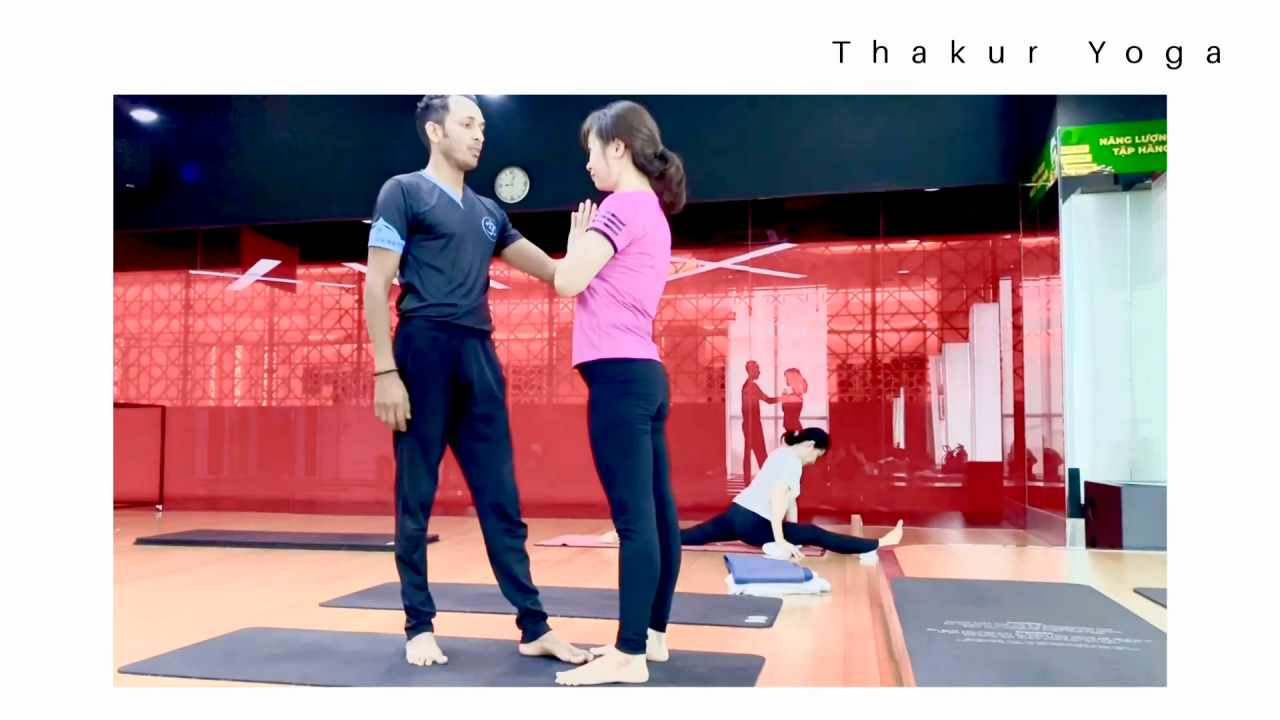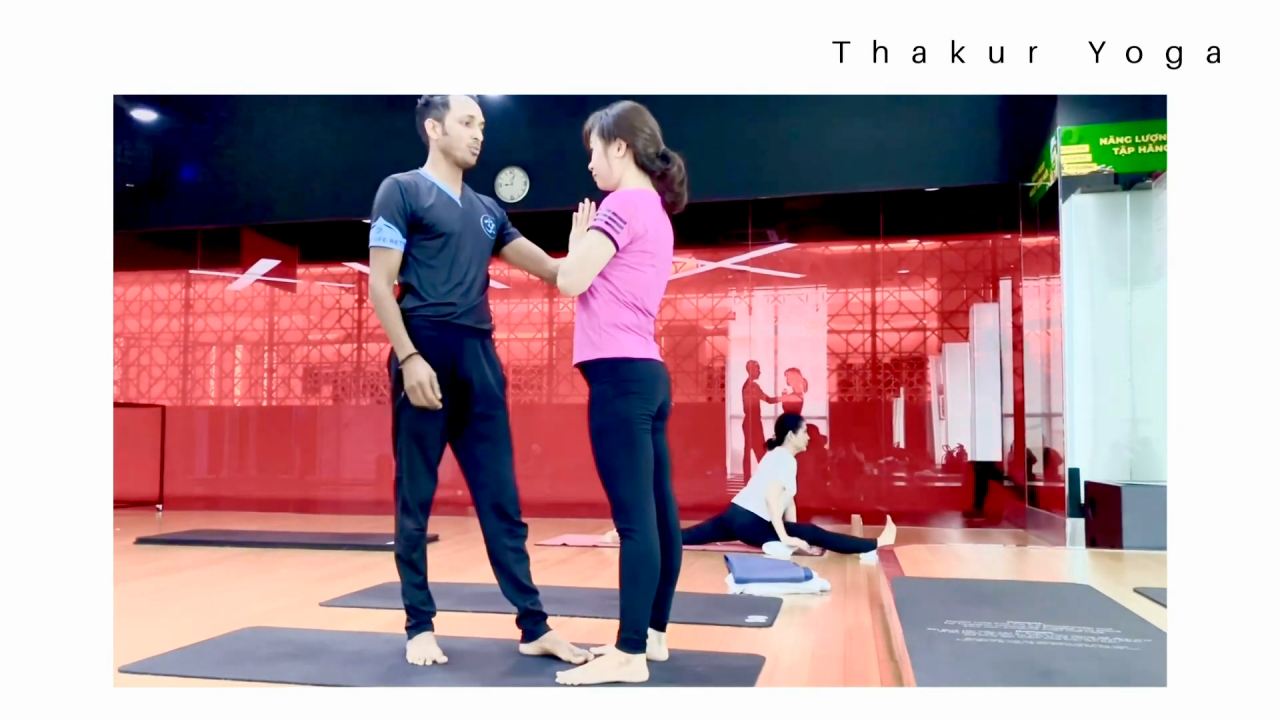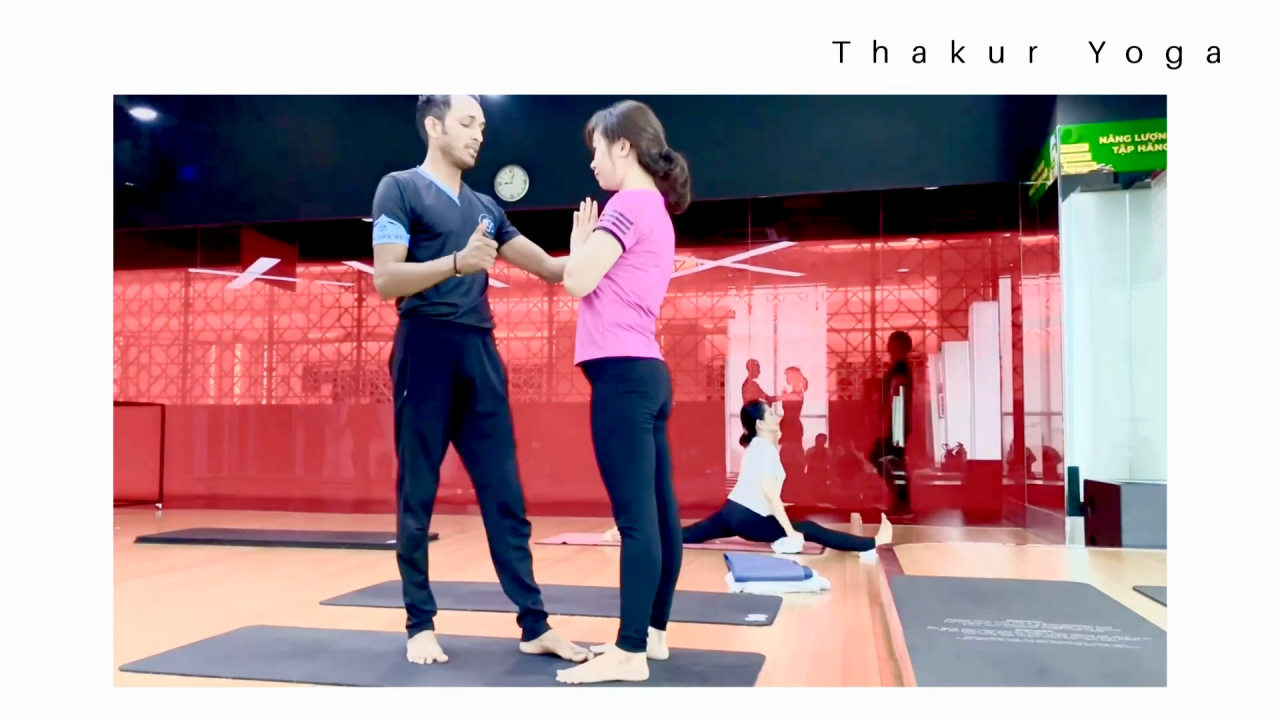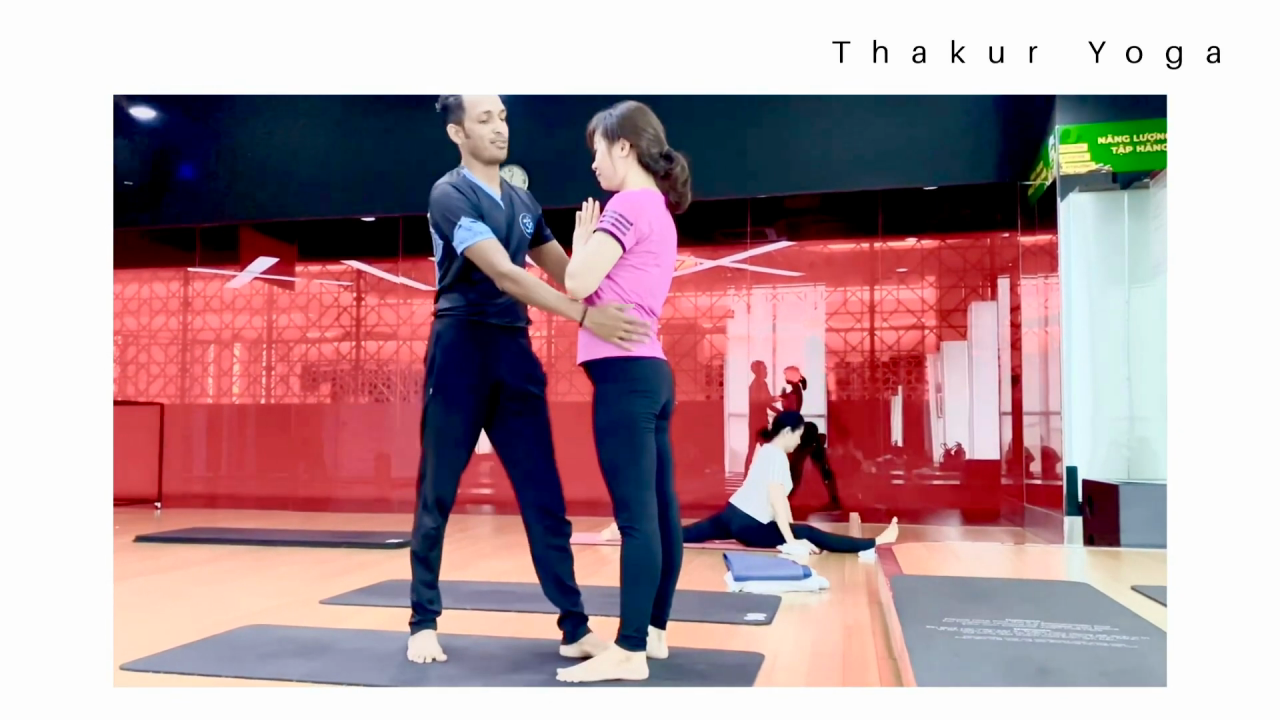
dt=0.7s
person 1, frame 1
left shoulder: (623, 206)
right shoulder: (652, 212)
left elbow: (568, 282)
left wrist: (577, 239)
right wrist: (583, 243)
left hip: (618, 375)
right hip: (643, 374)
left knee: (634, 518)
right knee: (656, 512)
left ankle: (629, 654)
right ankle: (651, 634)
person 1, frame 2
left shoulder: (623, 204)
right shoulder: (655, 211)
left elbow: (571, 281)
left wrist: (578, 239)
right wrist: (587, 243)
left hip: (620, 373)
right hip: (646, 373)
left knee: (633, 517)
right knee: (657, 511)
left ankle: (629, 654)
right ankle: (651, 634)
person 1, frame 3
left shoulder: (628, 205)
right shoulder: (655, 211)
left elbow: (577, 282)
left wrist: (580, 239)
right wrist: (587, 244)
left hip: (621, 373)
right hip: (646, 372)
left knee: (635, 515)
right knee: (657, 510)
left ankle: (629, 652)
right ankle: (650, 632)
person 1, frame 4
left shoulder: (629, 205)
right shoulder: (658, 210)
left elbow: (579, 284)
left wrist: (582, 239)
right wrist: (591, 243)
left hip: (624, 372)
right hip: (650, 372)
left knee: (635, 514)
right knee: (659, 509)
left ankle: (629, 651)
right ankle: (652, 631)
person 2, frame 1
left shoulder: (487, 211)
right shoulder: (404, 192)
left elbow: (554, 271)
right elbow: (377, 286)
right wrist: (387, 371)
left hip: (480, 356)
right hip: (423, 350)
left knee: (500, 498)
right knee: (415, 498)
left ankle: (533, 627)
right ankle: (419, 626)
person 2, frame 2
left shoulder: (486, 208)
right shoulder: (401, 191)
left elbow: (551, 270)
right elbow: (380, 285)
right wrist: (409, 358)
left hip: (480, 356)
right hip: (425, 352)
left knee: (501, 498)
right knee: (415, 498)
left ankle: (533, 627)
right ankle: (419, 626)
person 2, frame 3
left shoulder: (484, 206)
right shoulder: (399, 189)
left elbow: (548, 267)
right elbow: (386, 278)
right wrist: (459, 262)
left hip: (480, 353)
right hip: (426, 350)
left knee: (504, 494)
right knee: (417, 497)
left ankle: (534, 625)
right ankle: (420, 625)
person 2, frame 4
left shoulder: (523, 203)
right shoulder: (450, 194)
left elbow: (568, 273)
right elbow: (503, 275)
right wrist: (585, 317)
left hip: (515, 354)
right hip: (461, 350)
left knee: (544, 497)
right knee: (437, 495)
left ankle: (575, 627)
right ankle: (423, 622)
person 3, frame 1
left shoulder: (782, 453)
right shoulder: (792, 462)
left elbow: (789, 498)
right elbow: (779, 497)
left wrist: (790, 533)
right wrist: (780, 540)
left hip: (735, 513)
right hip: (751, 521)
left knee: (694, 536)
right knee: (810, 535)
right ankle: (877, 545)
person 3, frame 2
left shoulder: (777, 455)
right shoulder: (785, 460)
left elbow: (788, 499)
right elbow: (772, 497)
left wrist: (793, 532)
right wrist: (784, 536)
left hip: (736, 515)
right hip: (750, 522)
left knee: (689, 537)
right knee: (814, 535)
right ankle: (876, 544)
person 3, frame 3
left shoulder: (758, 444)
right shoulder: (765, 448)
left elbow: (768, 492)
right elbow: (770, 492)
left wrist: (786, 524)
right wrist: (790, 531)
left hip: (734, 511)
right hip: (747, 517)
left knee: (687, 536)
right knee: (811, 530)
right ankle: (871, 543)
person 3, frame 4
left shoulder: (769, 451)
right shoulder: (776, 456)
left elbow: (781, 498)
right elbow: (776, 500)
left wrist: (791, 528)
right wrist: (791, 540)
left hip: (733, 514)
right hip: (748, 525)
left knee: (688, 535)
right knee: (810, 535)
